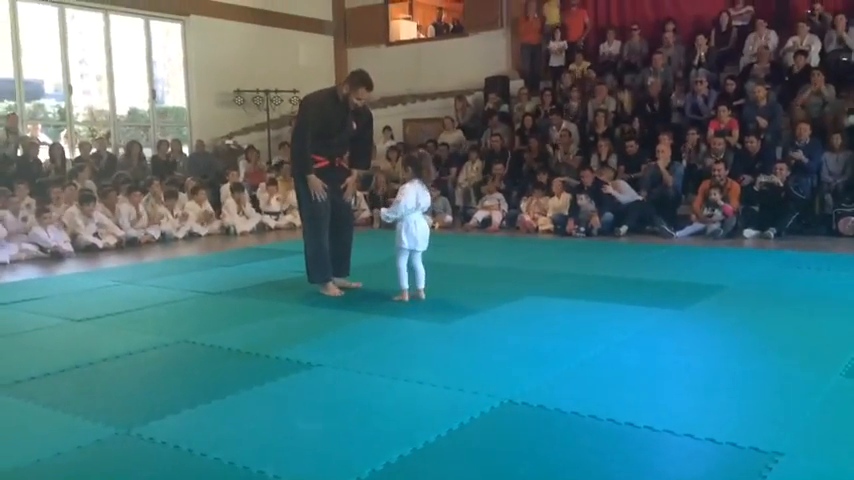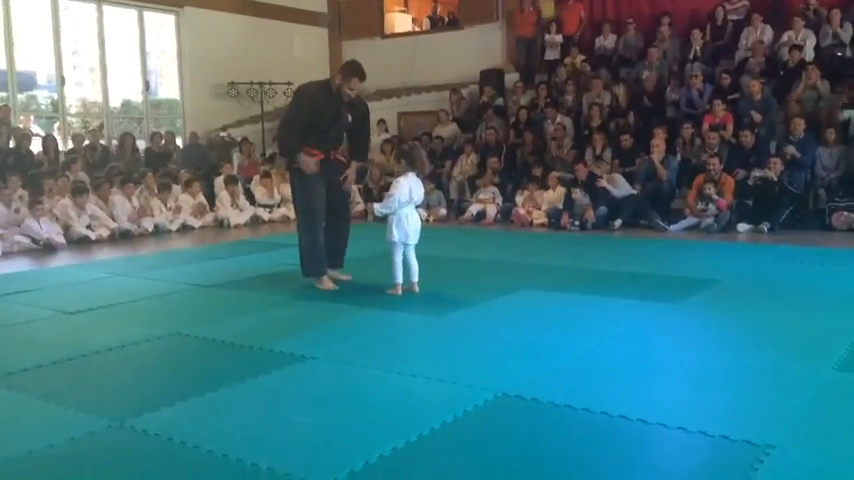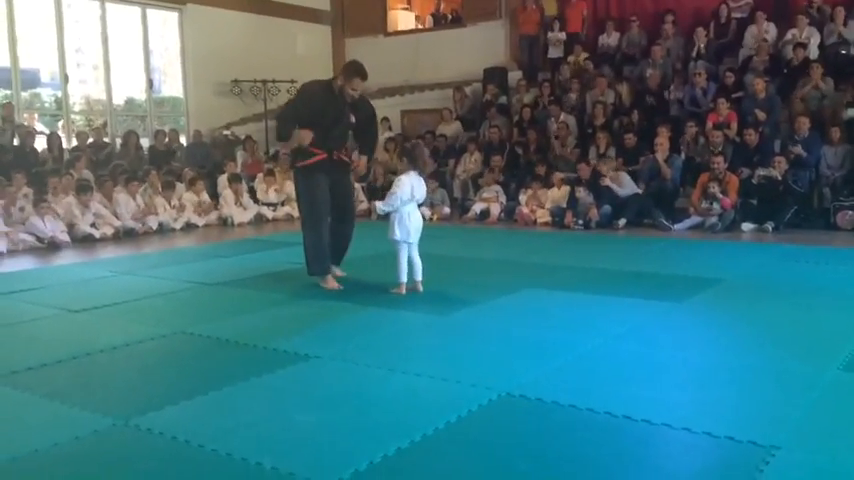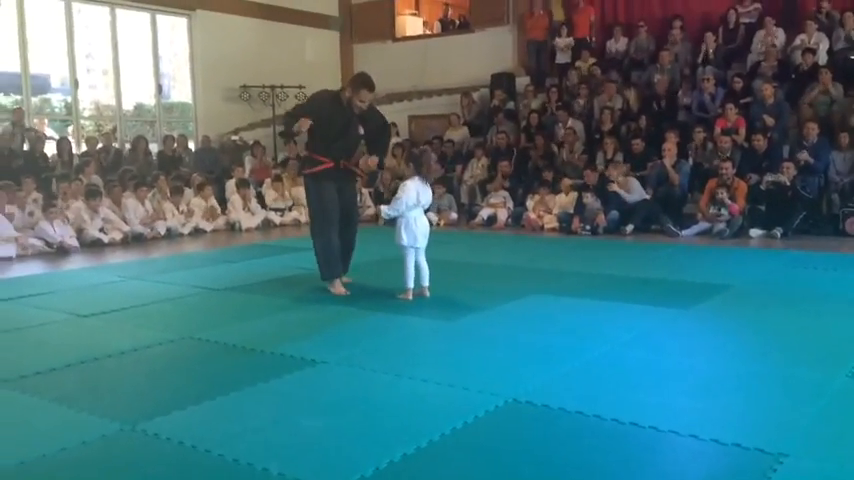
dt=0.1s
person 1, frame 1
left shoulder: (361, 113)
right shoulder: (316, 104)
left elbow: (362, 144)
right elbow: (300, 142)
left wrist: (354, 174)
right wrist: (310, 177)
left hip: (338, 170)
right hip: (313, 171)
left knee: (343, 223)
right knee: (317, 225)
left ankle: (339, 275)
right ankle: (324, 280)
person 1, frame 2
left shoulder: (357, 104)
right shoulder: (309, 94)
left elbow: (360, 135)
right elbow: (287, 127)
left wrist: (354, 165)
right wrist: (299, 157)
left hip: (334, 163)
right hip: (307, 162)
left knee: (340, 215)
right knee: (312, 219)
left ankle: (332, 266)
right ankle: (318, 273)
person 1, frame 3
left shoulder: (360, 104)
right shoulder: (312, 92)
left elbow: (368, 131)
right elbow: (285, 117)
left wrist: (364, 154)
right wrist: (295, 134)
left hip: (338, 162)
right hip: (311, 162)
left knee: (345, 214)
right knee: (317, 218)
left ankle: (332, 262)
right ankle: (323, 272)
person 1, frame 4
left shoulder: (370, 115)
right shoulder: (321, 102)
left elbow: (382, 136)
right elbow: (290, 118)
left wrist: (375, 156)
right wrist: (297, 126)
left hip: (345, 170)
right hip: (319, 170)
left knee: (349, 223)
right knee: (326, 222)
left ankle: (339, 270)
right ankle: (333, 277)
person 2, frame 1
left shoulder: (407, 188)
right shoulder: (423, 186)
left elbow: (397, 210)
left wrist: (382, 213)
left hip: (408, 227)
right hip: (420, 225)
left knee: (401, 262)
right knee: (417, 261)
left ankle: (404, 293)
right ankle: (420, 291)
person 2, frame 2
left shoulder: (400, 182)
right shoulder: (416, 180)
left elbow: (391, 204)
left wrist: (375, 208)
left hip: (400, 220)
right hip: (412, 219)
left knee: (397, 256)
right knee: (410, 254)
left ankle: (398, 287)
right ankle: (414, 284)
person 2, frame 3
left shoulder: (402, 180)
right shoulder: (419, 179)
left elbow: (392, 201)
left wrist: (377, 205)
left hip: (402, 218)
right hip: (415, 217)
left knee: (402, 254)
right knee: (414, 253)
left ankle: (402, 286)
right ankle: (418, 284)
person 2, frame 4
left shoulder: (408, 185)
right shoulder: (425, 183)
left elbow: (398, 206)
left wrist: (383, 210)
left hip: (409, 224)
right hip: (421, 222)
left knee: (409, 259)
right knee: (421, 258)
left ankle: (409, 292)
right ankle: (425, 289)
